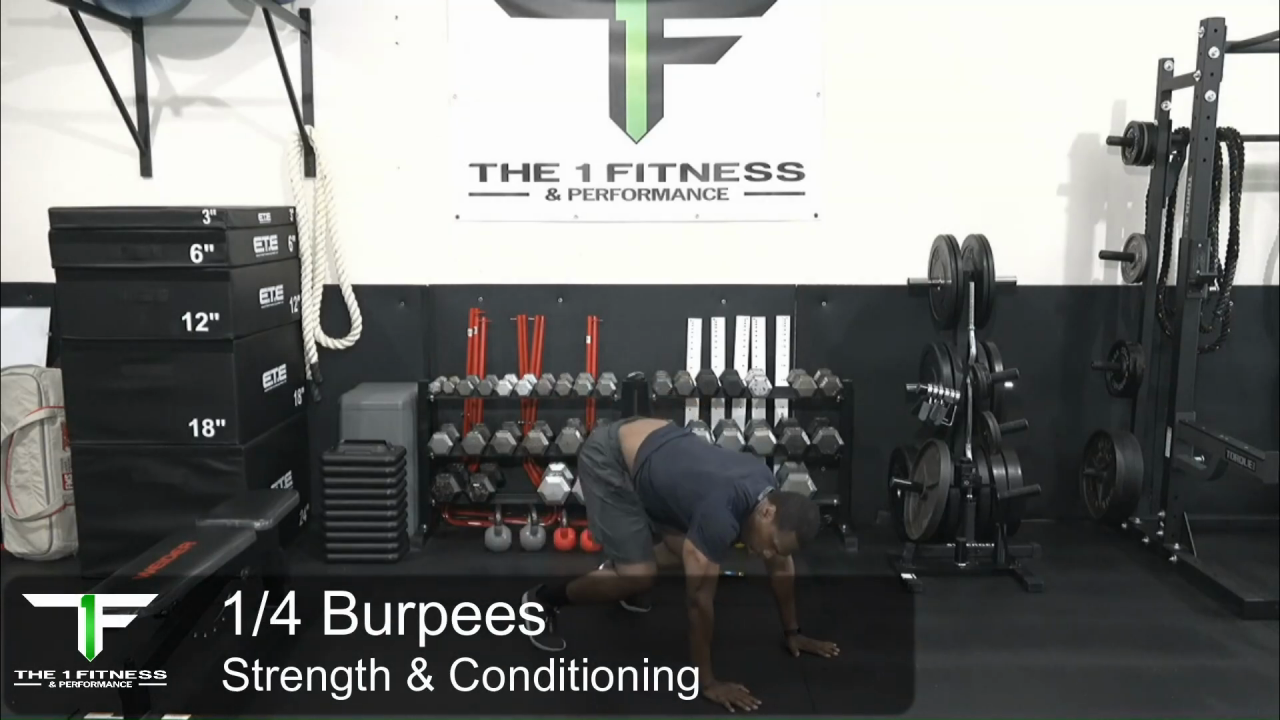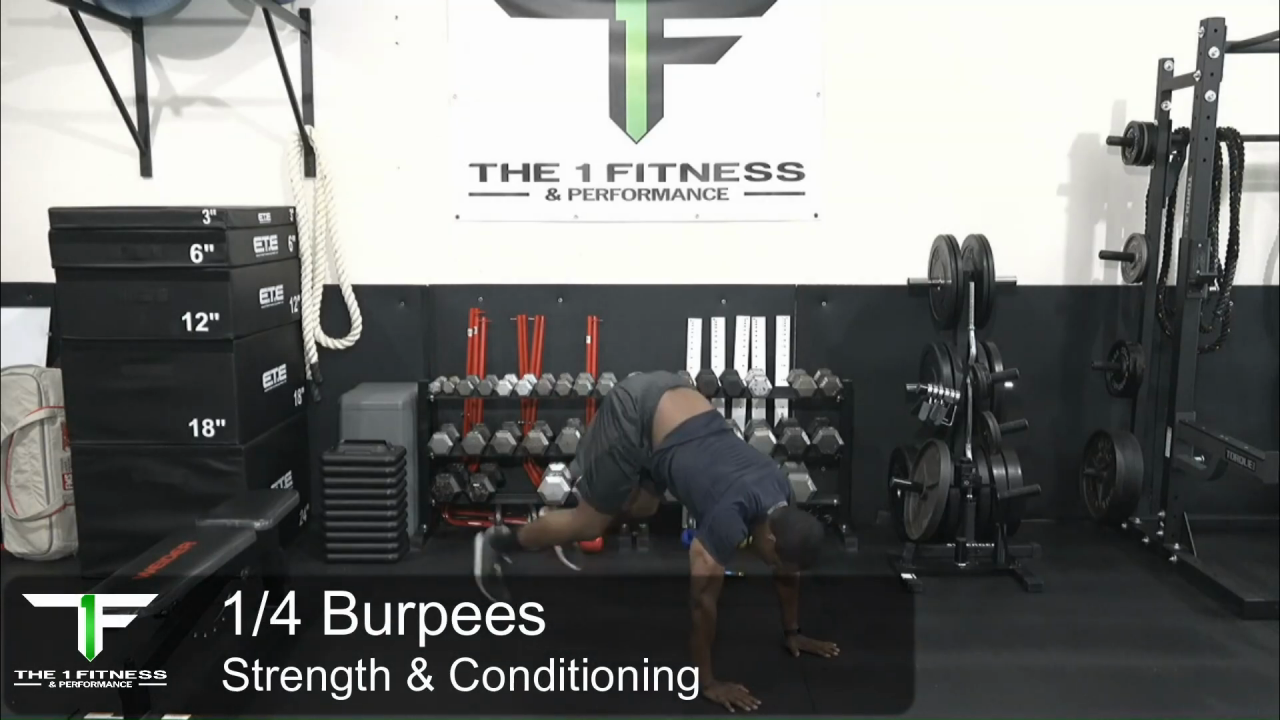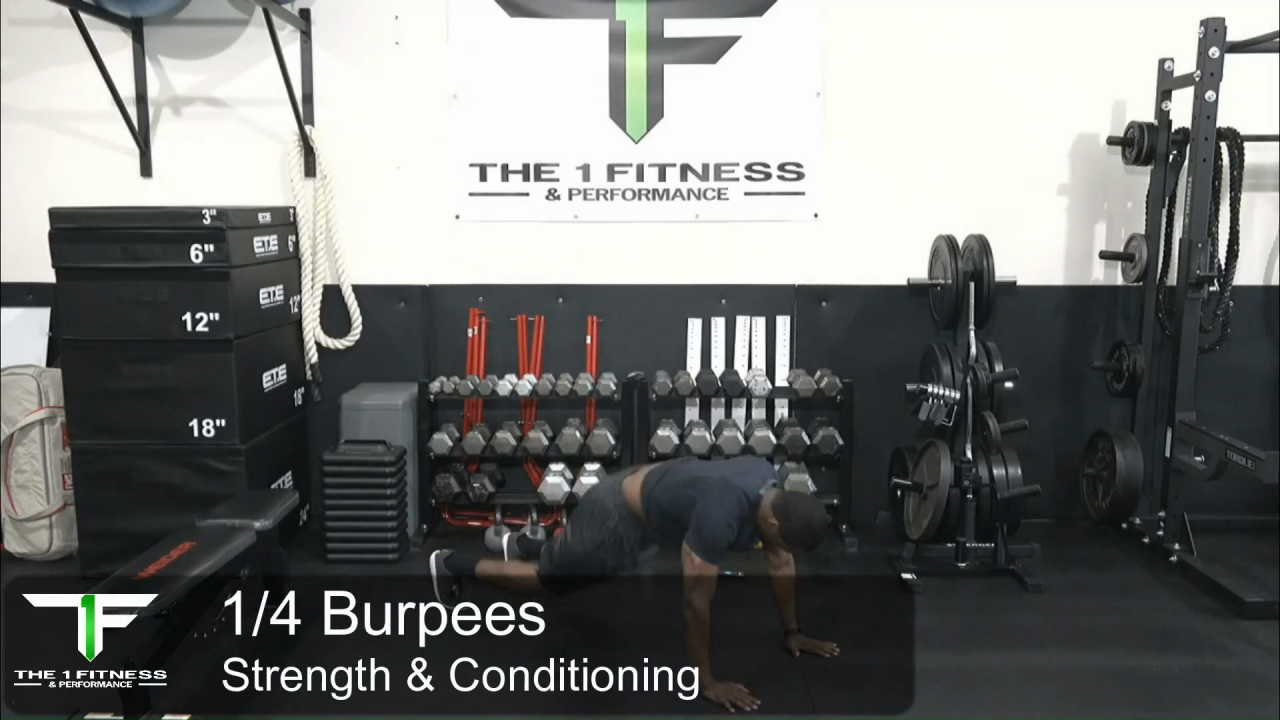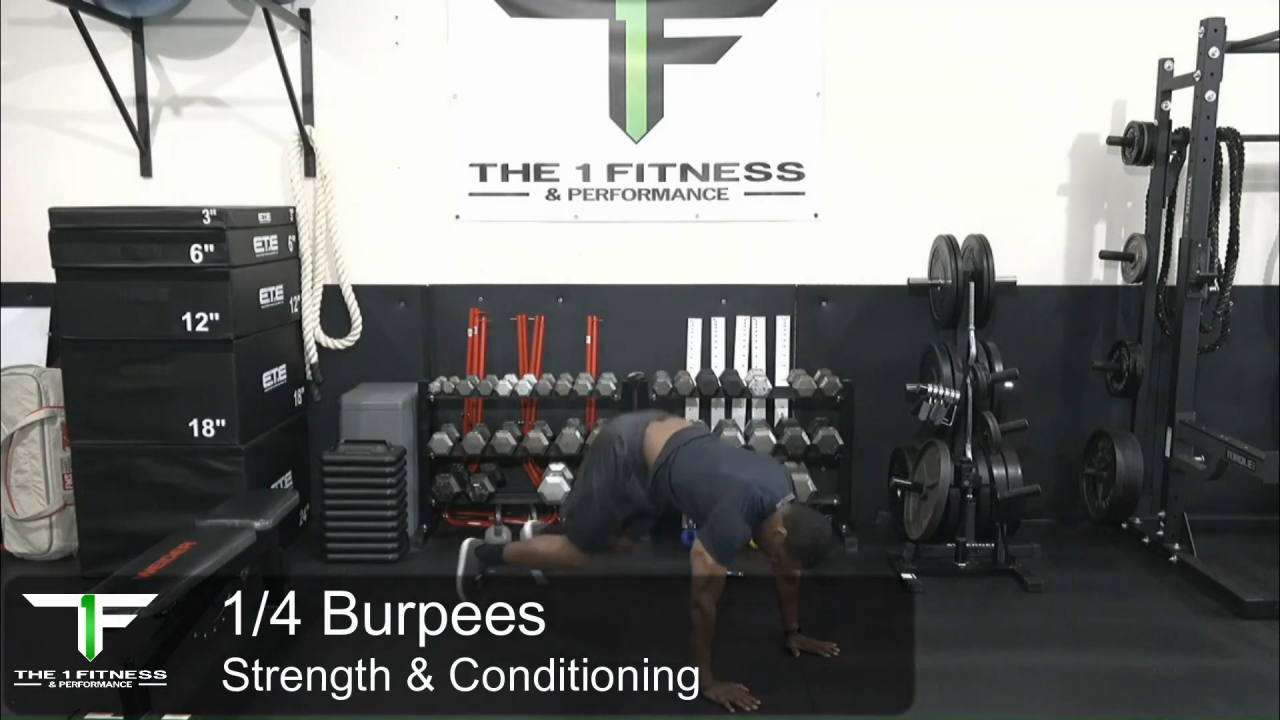
dt=0.3s
person 1, frame 1
left shoulder: (772, 497)
right shoulder: (721, 514)
left elbow: (782, 568)
right elbow: (699, 600)
left wrist: (793, 634)
right wrist: (708, 682)
left hip: (647, 437)
right hip: (610, 454)
left knee: (688, 549)
right knee: (639, 576)
left ankle: (616, 578)
right ankle: (542, 600)
person 1, frame 2
left shoulder: (780, 496)
right shoulder: (732, 517)
left elbow: (787, 570)
right elbow: (703, 598)
left wrist: (793, 633)
right wrist: (706, 682)
right hip: (636, 411)
left knee: (642, 505)
right knee: (590, 522)
left ankle: (561, 528)
right ankle: (500, 543)
person 1, frame 3
left shoulder: (770, 483)
right shoulder: (720, 517)
left elbow: (781, 562)
right elbow: (697, 599)
left wrist: (792, 632)
right wrist: (706, 681)
left hip: (635, 495)
right hip: (616, 517)
left knee: (579, 565)
right knee: (550, 581)
left ankle: (525, 546)
right ankle: (451, 563)
person 1, frame 4
left shoulder: (781, 490)
right shoulder: (733, 517)
left elbow: (787, 568)
right elbow: (703, 598)
left wrist: (792, 633)
right wrist: (705, 681)
left hip: (655, 430)
right hip: (628, 450)
left knee: (619, 540)
right knee: (576, 551)
left ankle: (546, 533)
right ankle: (481, 553)
